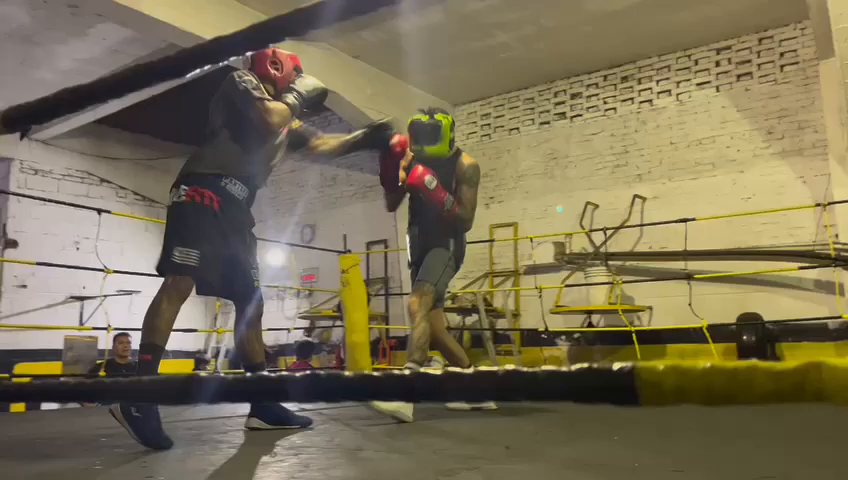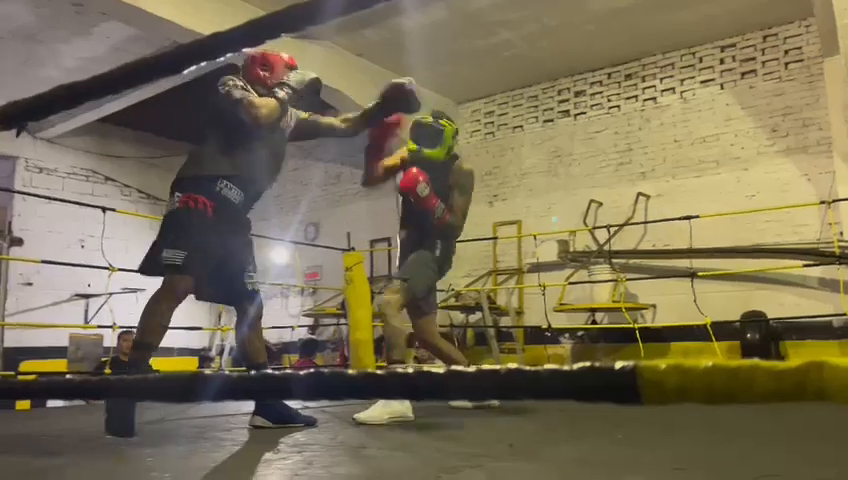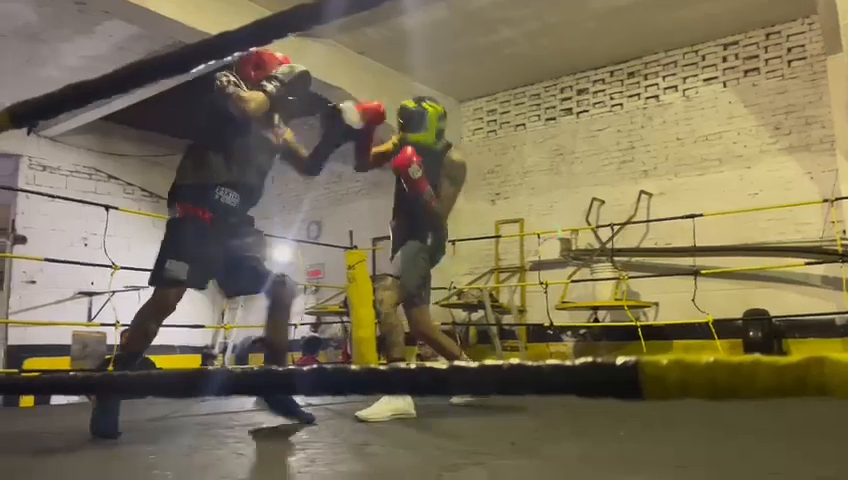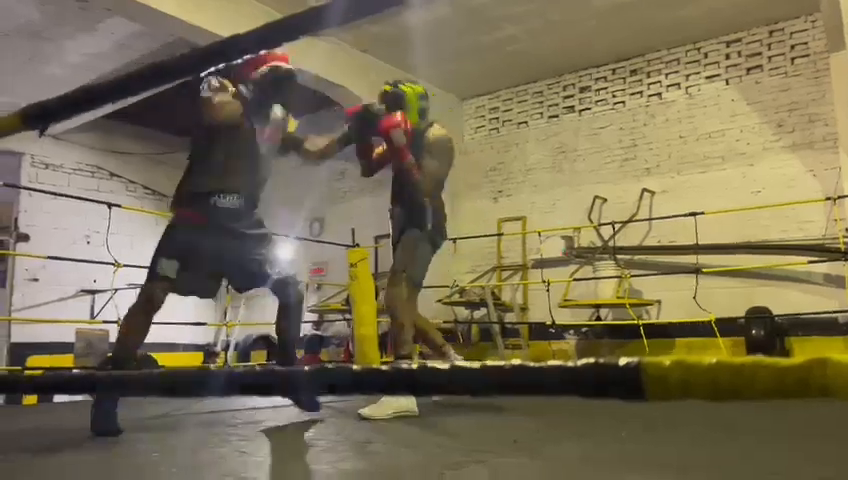
dt=0.1s
person 1, frame 1
left shoulder: (283, 126)
right shoulder: (240, 80)
left elbow: (321, 144)
right elbow: (272, 115)
left wrist: (370, 135)
right wrist: (299, 94)
left hip: (234, 212)
right hip: (202, 197)
left knee: (250, 305)
right knee: (180, 282)
left ankle: (263, 404)
person 1, frame 2
left shoulder: (288, 117)
right shoulder: (232, 86)
left elbow: (341, 126)
right elbow: (257, 113)
left wrist: (383, 104)
right wrist: (289, 90)
left hip: (233, 213)
right hip: (199, 199)
left knee: (250, 306)
right knee: (177, 285)
left ankle: (267, 403)
person 1, frame 3
left shoulder: (276, 123)
right shoulder: (228, 84)
left elbow: (308, 165)
right elbow: (247, 105)
left wrist: (337, 129)
right wrist: (282, 85)
left hip: (235, 220)
right hip: (197, 209)
left knee: (282, 291)
right knee: (166, 296)
right ankle: (111, 394)
person 1, frame 4
left shoulder: (276, 112)
right shoulder: (218, 84)
right elbow: (216, 114)
right wrist: (254, 87)
left hip: (244, 221)
right hip: (198, 213)
left knee: (290, 288)
right knee: (153, 295)
left ankle: (286, 368)
right ankle: (108, 392)
person 2, frame 1
left shoulder: (465, 166)
right shoulder: (412, 159)
left elbow: (465, 220)
right elbow: (391, 204)
left wrist: (434, 191)
right wrist: (389, 163)
left hip: (446, 247)
right hip: (421, 248)
left knee: (418, 305)
right knee: (435, 329)
person 2, frame 2
left shoulder: (459, 171)
right shoulder: (407, 156)
left elbow: (454, 228)
right elbow: (369, 180)
left wrist: (426, 198)
right wrist: (377, 141)
left hip: (433, 250)
right hip: (410, 250)
left knee: (388, 303)
right knee: (426, 334)
left ankle: (397, 396)
person 2, frame 3
left shoulder: (451, 160)
right shoulder: (402, 143)
left elbow: (439, 213)
right elbow: (363, 162)
left wrist: (416, 178)
left hip: (424, 240)
right hip: (403, 241)
left knee: (385, 300)
right knee: (421, 323)
left ankle: (398, 396)
person 2, frame 4
left shoulder: (437, 138)
right shoulder: (386, 133)
left elbow: (422, 189)
right elbow: (368, 170)
left wrist: (400, 146)
right wrist: (358, 132)
left hip: (424, 225)
right hip: (408, 226)
left knee: (397, 298)
right knee: (405, 308)
left ankle: (404, 391)
right ankle: (453, 363)
